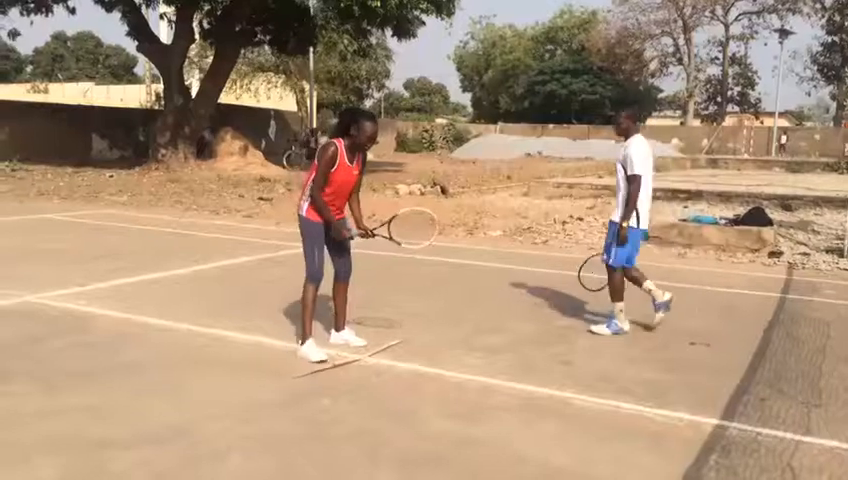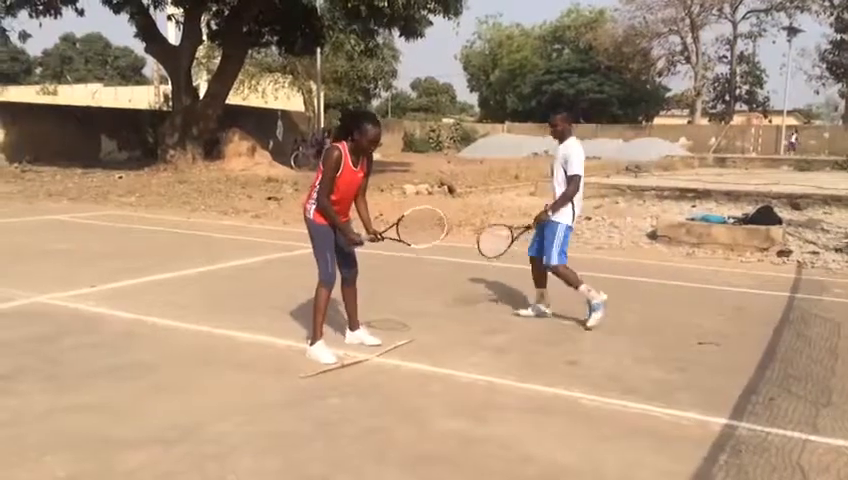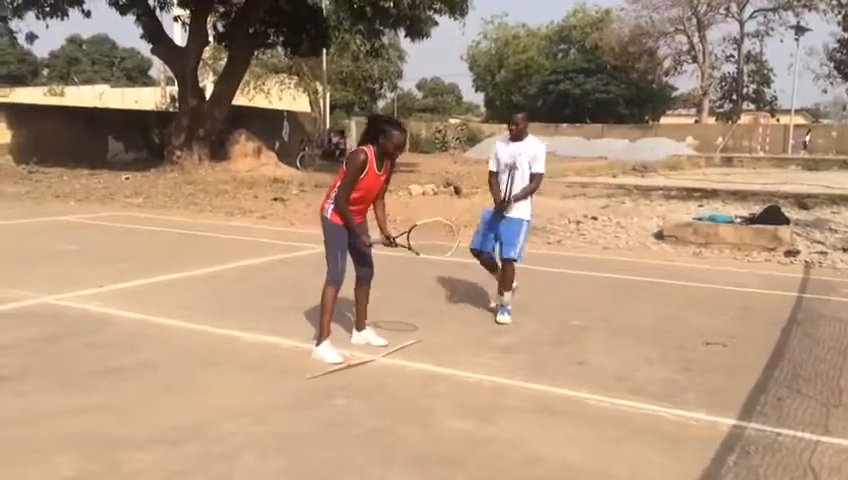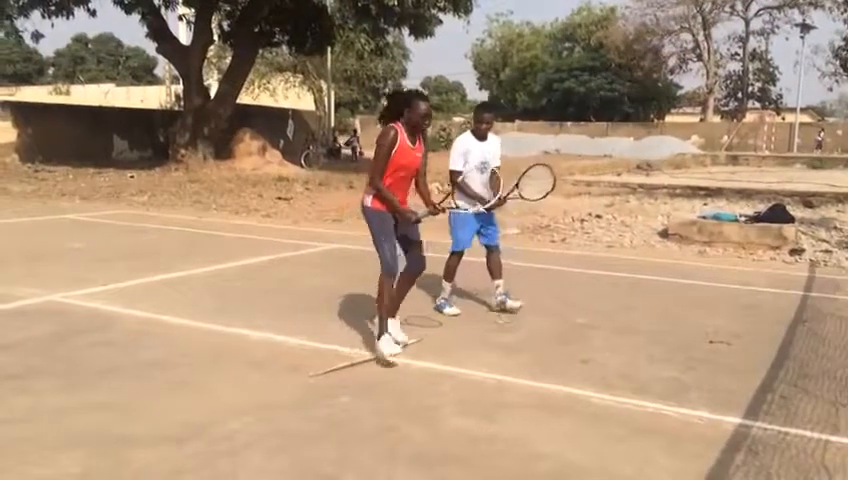
dt=0.5s
person 1, frame 1
left shoulder: (361, 157)
right shoulder: (331, 150)
left elbow: (353, 193)
right elbow: (314, 193)
left wrist: (359, 224)
right wrist: (336, 226)
left hip: (336, 217)
right hip: (313, 215)
left knee: (344, 271)
right knee: (315, 272)
left ankle: (339, 330)
right ankle: (306, 340)
person 1, frame 2
left shoulder: (367, 159)
right shoulder: (335, 154)
left elbow: (360, 196)
right elbow: (322, 199)
left wrist: (369, 228)
right wrist: (347, 232)
left hip: (341, 217)
right hip: (320, 217)
left knee: (350, 272)
right knee: (328, 275)
left ankle: (354, 329)
right ankle: (315, 342)
person 1, frame 3
left shoulder: (389, 162)
right shoulder: (361, 157)
left elbow: (379, 199)
right elbow: (340, 200)
left wrist: (384, 231)
right wrist: (359, 234)
left hip: (357, 218)
right hip: (336, 216)
left knee: (366, 272)
right knee: (336, 276)
left ankle: (360, 330)
right ankle: (322, 342)
person 1, frame 4
left shoulder: (420, 138)
right shoulder: (390, 134)
left elbow: (419, 178)
right elbow: (375, 180)
left wrist: (430, 203)
right wrist: (401, 211)
left hip: (400, 207)
right hip: (378, 206)
left knee: (417, 264)
right knee: (390, 266)
left ankle: (391, 317)
right ankle: (383, 335)
person 2, frame 1
left shoulder: (633, 148)
right shoulder: (640, 144)
left elbow: (634, 188)
left wrist: (624, 222)
left hip: (628, 218)
right hip: (635, 218)
left knee: (614, 265)
right knee: (623, 266)
left ankle: (618, 320)
right ankle: (659, 296)
person 2, frame 2
left shoulder: (573, 149)
right shoulder: (560, 149)
left elbow: (573, 188)
left wrist: (547, 212)
right wrist: (544, 212)
left hip: (561, 217)
right hip: (551, 216)
left knee: (554, 264)
right knee: (536, 258)
left ankle: (594, 298)
right ankle: (541, 304)
person 2, frame 3
left shoulder: (536, 146)
right shoulder: (499, 145)
left elbow: (535, 183)
right elbow: (493, 177)
left wrist: (512, 200)
right wrist: (498, 199)
left hip: (518, 212)
right hip: (496, 209)
left knee: (507, 258)
right knee: (478, 249)
left ankle: (505, 304)
right ankle: (505, 282)
person 2, frame 4
left shoulder: (495, 142)
right shoulder: (461, 143)
left elbow: (494, 172)
right elbow: (455, 178)
left wrist: (496, 196)
right wrist: (480, 199)
left hip: (485, 207)
right hip: (463, 208)
left knee: (493, 247)
right knee: (458, 250)
left ankle: (500, 295)
right ankle: (443, 298)
